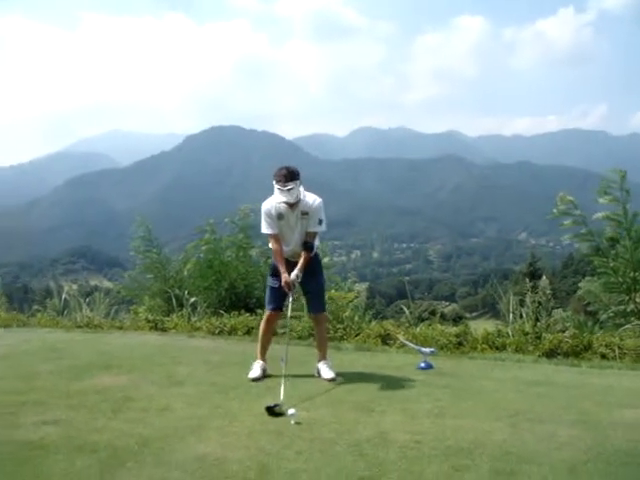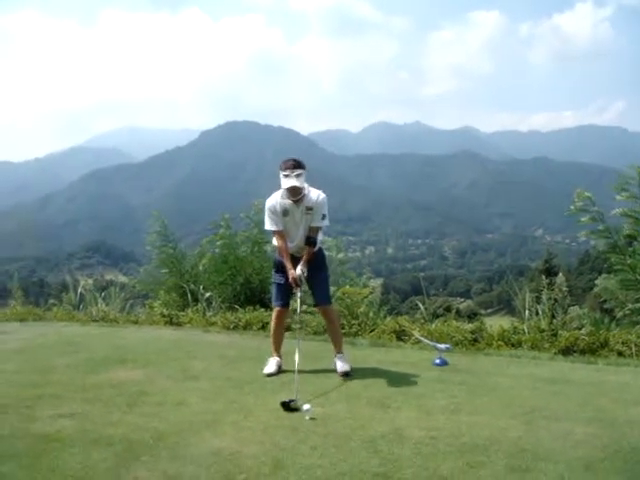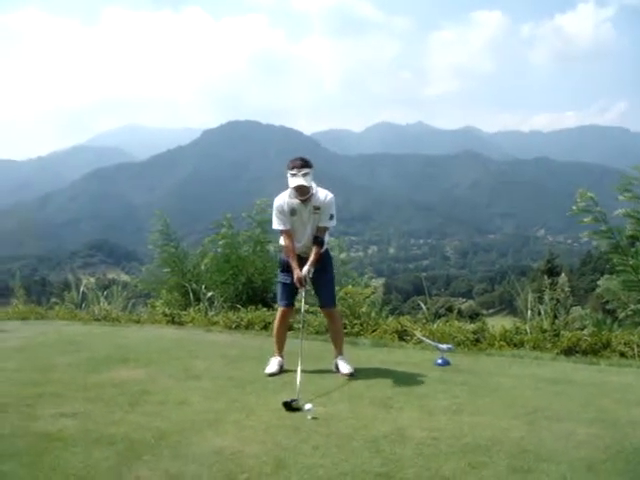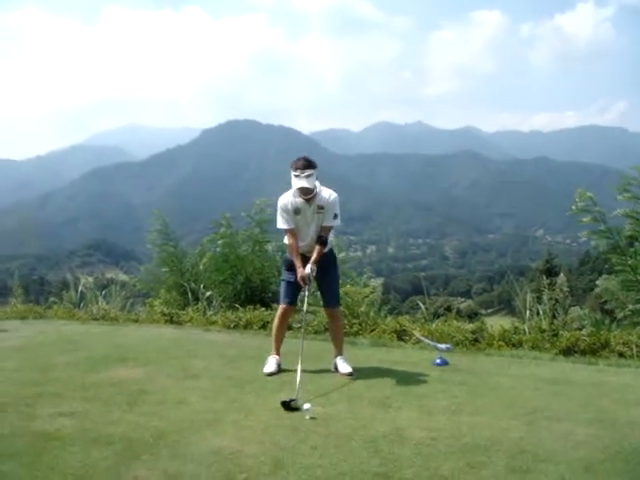
dt=0.2s
person 1, frame 1
left shoulder: (314, 203)
right shoulder: (269, 206)
left elbow: (309, 242)
right elbow: (276, 243)
left wrist: (297, 271)
right wrist: (283, 273)
left hip: (308, 261)
right hip: (280, 261)
left knee: (318, 313)
right knee: (271, 313)
left ankle: (322, 362)
right ankle: (260, 361)
person 1, frame 2
left shoulder: (318, 198)
right shoulder: (273, 202)
left elbow: (313, 237)
right elbow: (279, 238)
left wrist: (302, 266)
right wrist: (289, 269)
left hip: (313, 256)
right hip: (284, 257)
left knee: (326, 307)
right knee: (280, 309)
left ankle: (339, 355)
right ankle: (275, 357)
person 1, frame 3
left shoulder: (326, 199)
right shoulder: (281, 202)
left elbow: (320, 237)
right elbow: (286, 238)
left wrist: (309, 266)
right wrist: (295, 269)
left hip: (319, 256)
right hip: (291, 257)
left knee: (330, 309)
right knee: (284, 309)
left ankle: (339, 358)
right ankle: (277, 357)
person 1, frame 4
left shoulder: (330, 198)
right shoulder: (285, 201)
left elbow: (324, 236)
right elbow: (291, 237)
left wrist: (312, 265)
right wrist: (299, 267)
left hip: (323, 257)
right hip: (295, 256)
left knee: (333, 309)
right knee: (285, 307)
left ankle: (339, 357)
right ankle: (274, 356)
